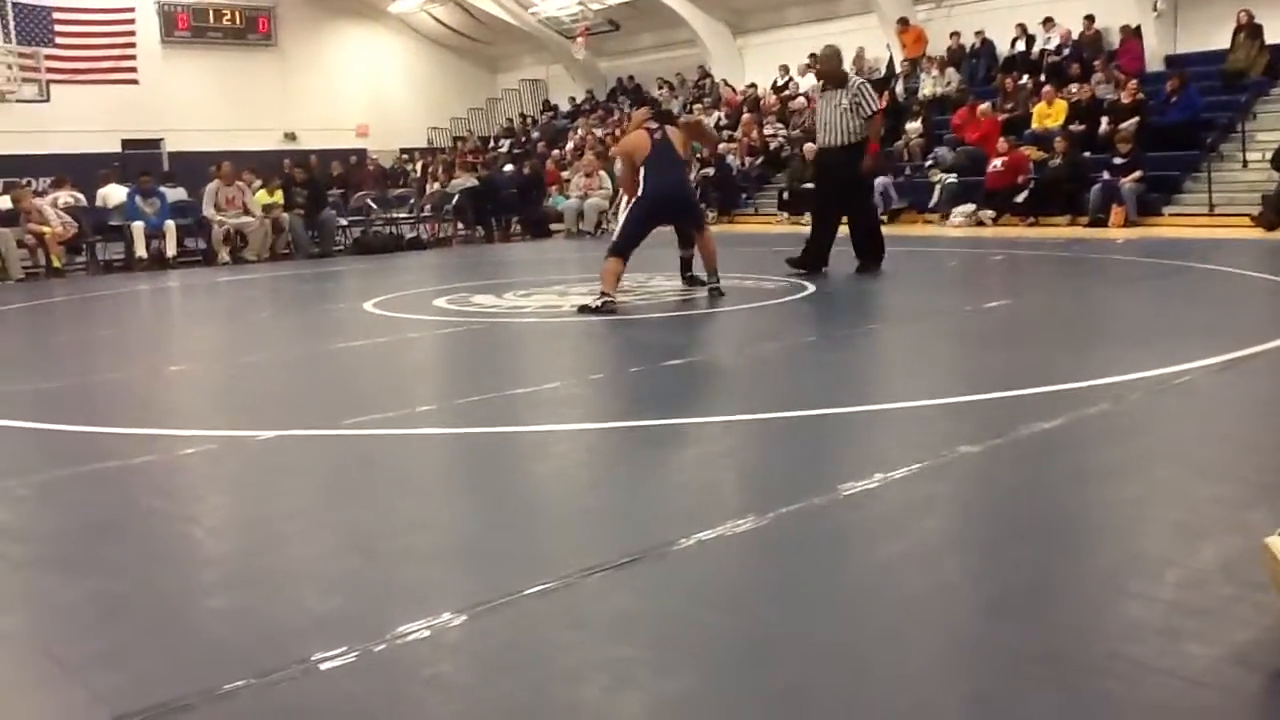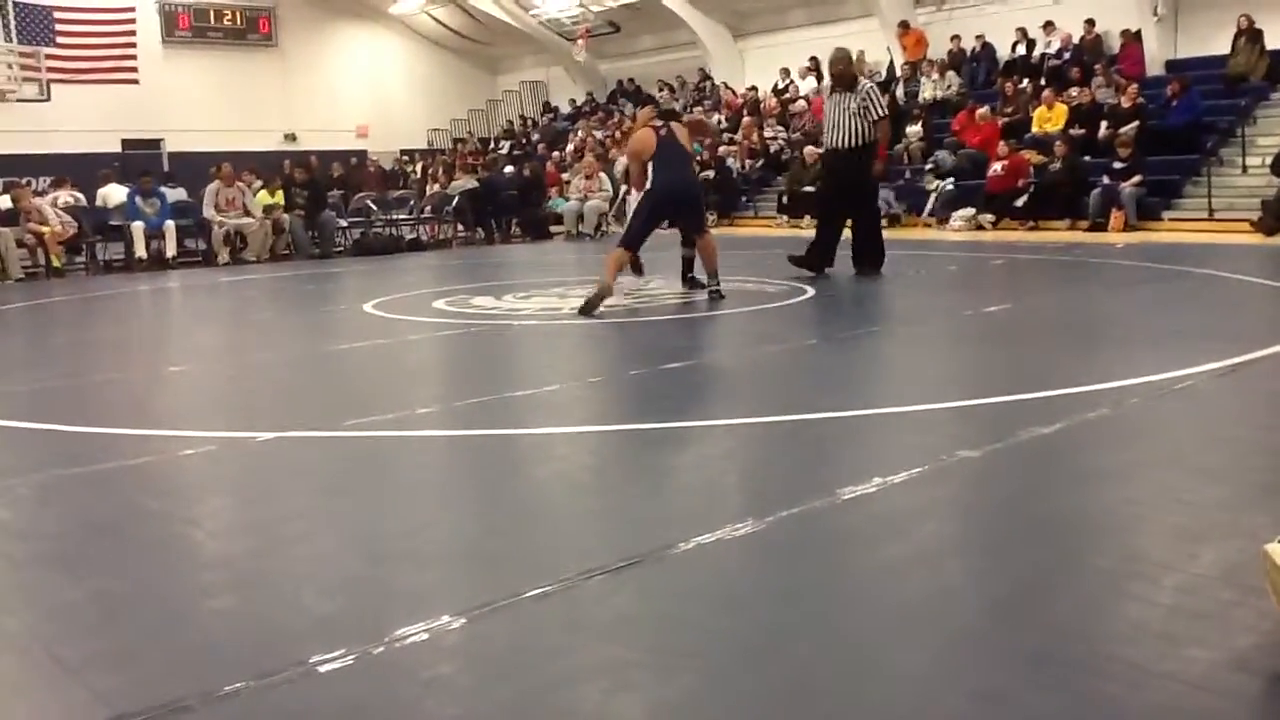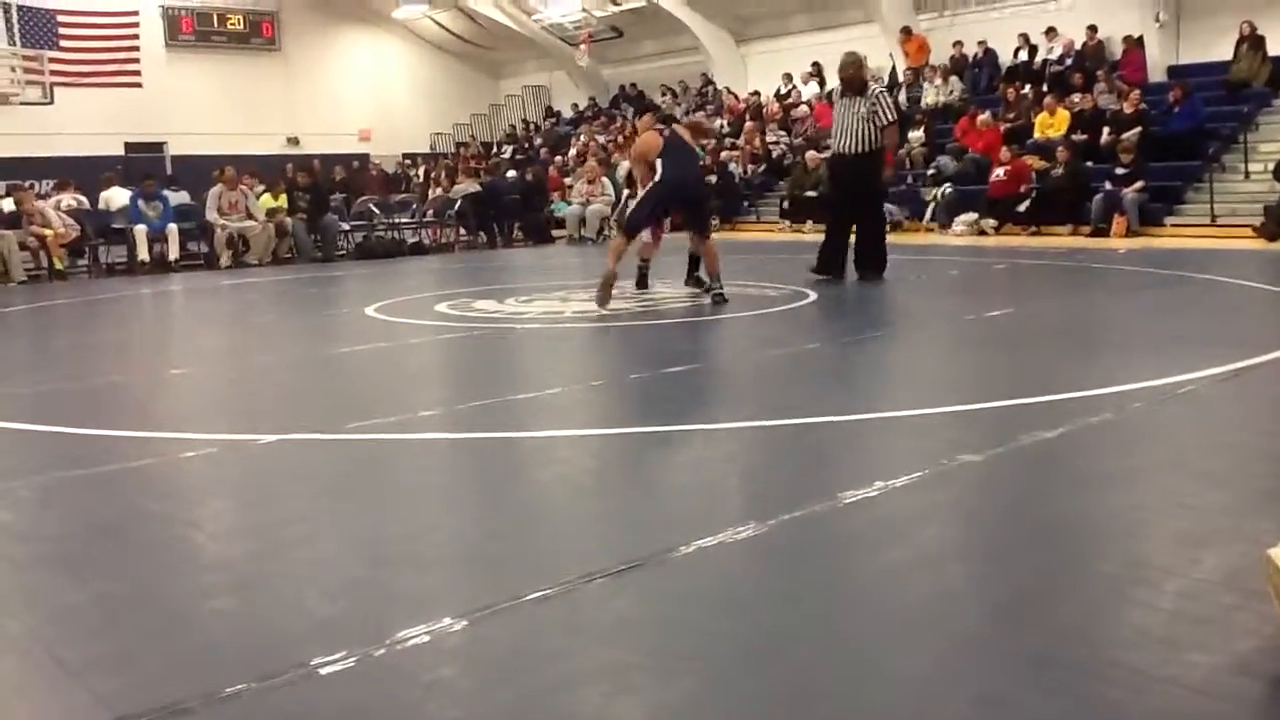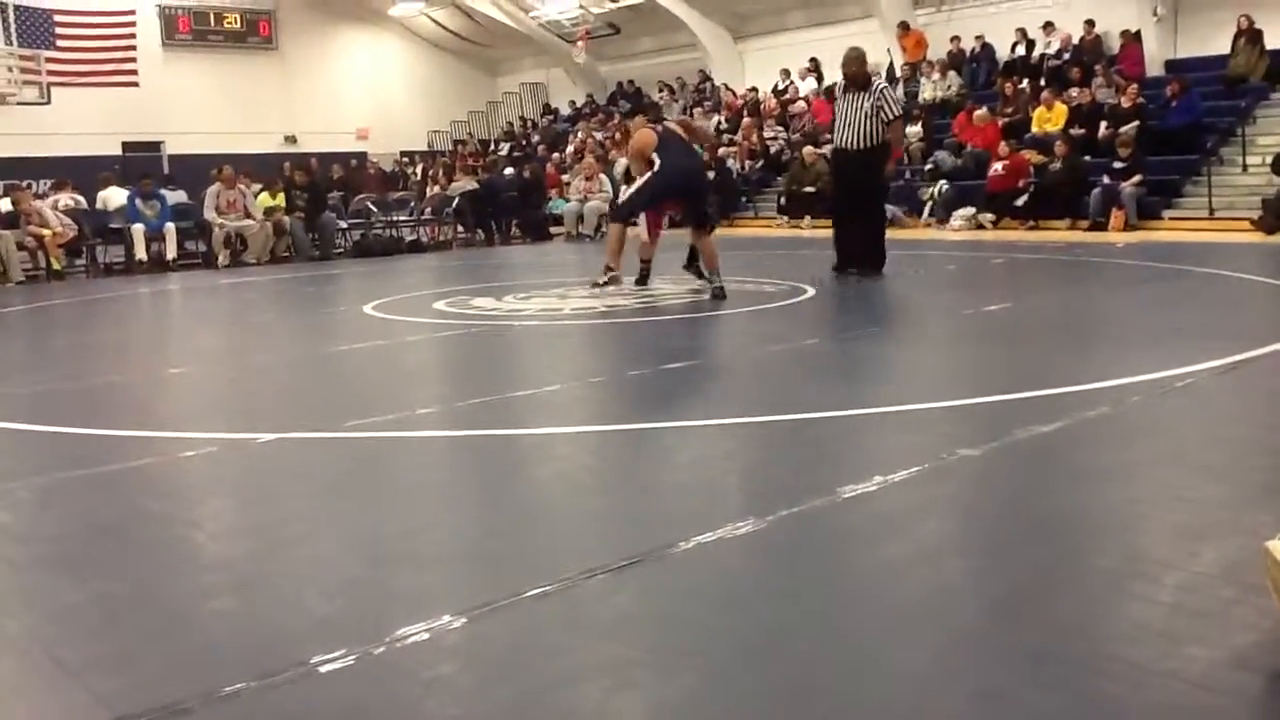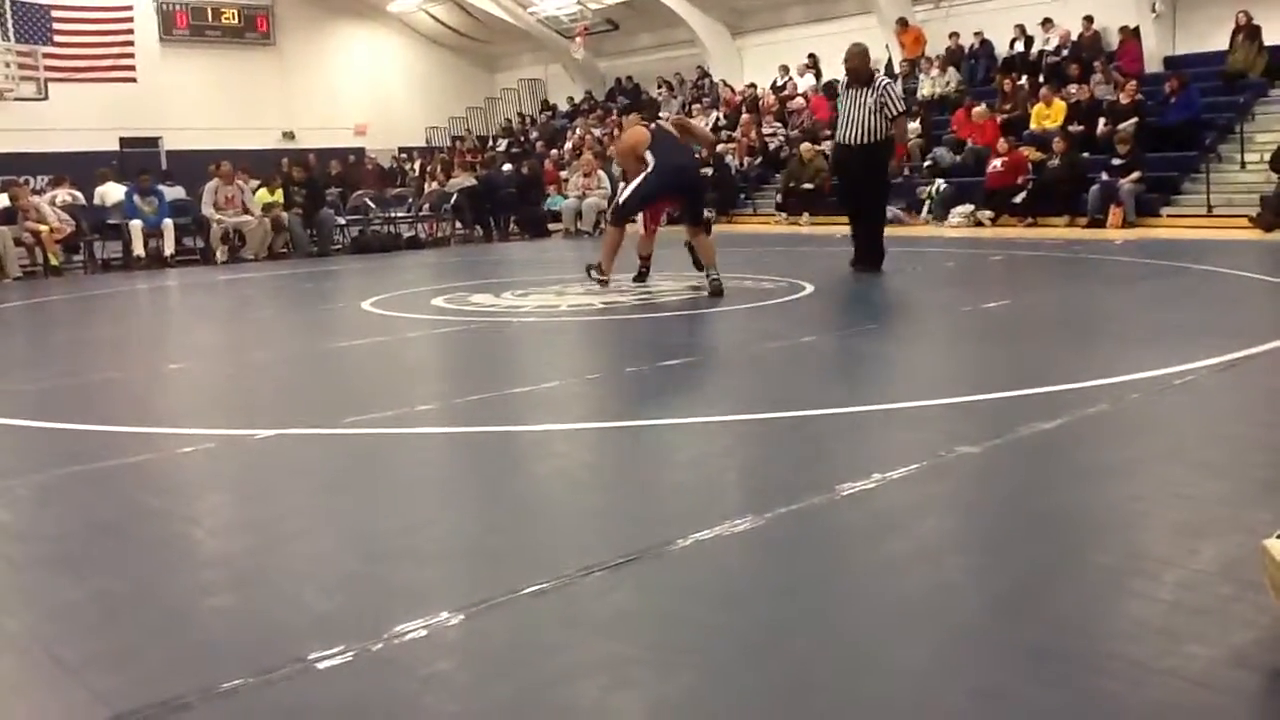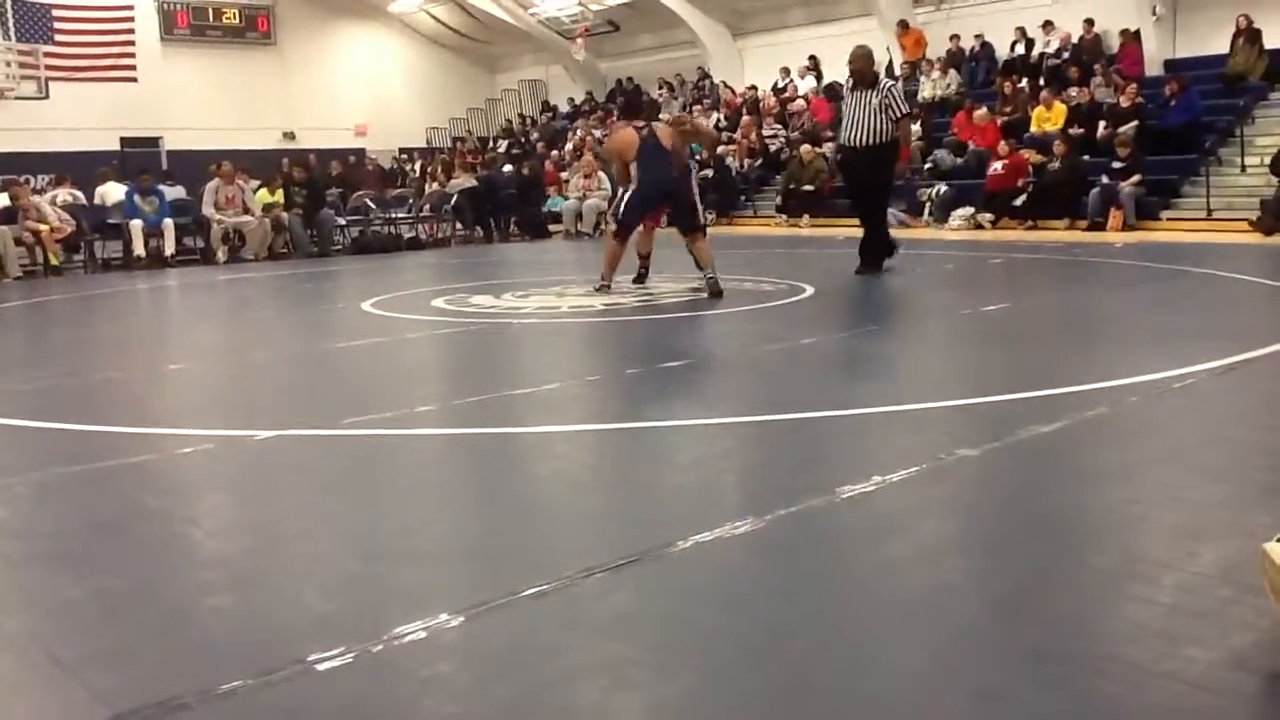
dt=0.1s
person 1, frame 1
left shoulder: (858, 87)
right shoulder: (822, 91)
left elbow: (875, 119)
left wrist: (870, 154)
right wrist: (817, 152)
left hip: (852, 155)
right hip: (827, 156)
left knee: (861, 209)
right knee: (823, 209)
left ankle: (871, 258)
right ankle: (813, 258)
person 1, frame 2
left shoulder: (867, 90)
right shoulder: (830, 91)
left elbow: (883, 125)
left wrist: (880, 158)
right wrist: (825, 154)
left hip: (860, 158)
right hip: (834, 157)
left knee: (865, 212)
right knee: (828, 211)
left ankle: (869, 262)
right ankle: (817, 259)
person 1, frame 3
left shoulder: (877, 95)
right shoulder: (838, 94)
left elbow: (891, 130)
left wrist: (888, 164)
right wrist: (832, 157)
left hip: (867, 162)
right hip: (841, 162)
left knee: (869, 217)
right knee: (837, 215)
left ankle: (871, 266)
right ankle: (831, 263)
person 1, frame 4
left shoulder: (880, 90)
right shoulder: (840, 89)
left elbow: (896, 125)
left wrist: (892, 159)
right wrist: (835, 151)
left hip: (870, 158)
right hip: (843, 158)
left knee: (870, 212)
right knee: (841, 211)
left ankle: (871, 261)
right ankle: (846, 258)
person 1, frame 5
left shoulder: (884, 86)
right shoulder: (843, 86)
left elbow: (900, 121)
left wrist: (896, 156)
right wrist: (836, 147)
left hip: (873, 154)
right hip: (845, 154)
left knee: (871, 208)
right knee: (851, 206)
left ankle: (871, 258)
right ankle: (862, 252)
person 1, frame 6
left shoulder: (888, 88)
right shoulder: (848, 89)
left elbow: (903, 123)
left wrist: (903, 158)
right wrist: (839, 149)
left hip: (878, 155)
right hip: (852, 156)
left knee: (874, 209)
right knee: (862, 208)
left ankle: (871, 259)
right ankle: (882, 247)
person 2, frame 1
left shoulder: (629, 141)
right shoulder: (678, 131)
left elbow: (628, 186)
right elbow: (712, 141)
left hip: (650, 197)
right hip: (682, 194)
left knee: (617, 252)
right knee: (700, 232)
left ankle: (606, 296)
right ankle: (713, 282)
person 2, frame 2
left shoulder: (637, 139)
right shoulder: (681, 128)
left elbow: (637, 182)
left hip: (658, 191)
right hip: (689, 189)
left knee: (626, 246)
right knee: (701, 233)
left ankle: (605, 286)
right ankle: (713, 285)
person 2, frame 3
left shoulder: (641, 144)
right shoulder: (684, 129)
left elbow: (644, 182)
left hip: (666, 184)
right hip: (695, 183)
left knee: (627, 232)
right knee: (703, 237)
left ankle: (610, 270)
right ankle: (716, 288)
person 2, frame 4
left shoulder: (637, 140)
right shoulder: (676, 127)
left elbow: (643, 176)
right elbow: (708, 140)
left hip: (666, 175)
right hip: (697, 175)
left knee: (619, 215)
right knee: (702, 232)
left ankle: (611, 270)
right ankle: (716, 283)
person 2, frame 5
left shoulder: (627, 139)
right shoulder: (669, 125)
left elbow: (634, 173)
right elbow: (709, 141)
right wrist: (687, 124)
left hip: (661, 172)
right hip: (690, 171)
left knee: (618, 216)
right knee: (697, 230)
left ankle: (603, 271)
right ankle: (713, 277)
person 2, frame 6
left shoulder: (616, 139)
right shoulder: (665, 129)
left elbow: (620, 179)
left hip: (644, 189)
right hip: (676, 184)
left knee: (620, 236)
right knee: (695, 237)
left ankle: (605, 281)
right ankle: (710, 277)
